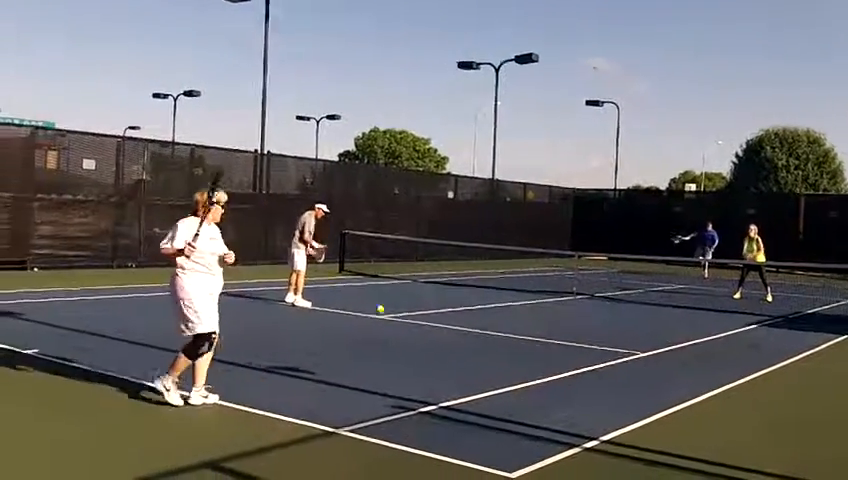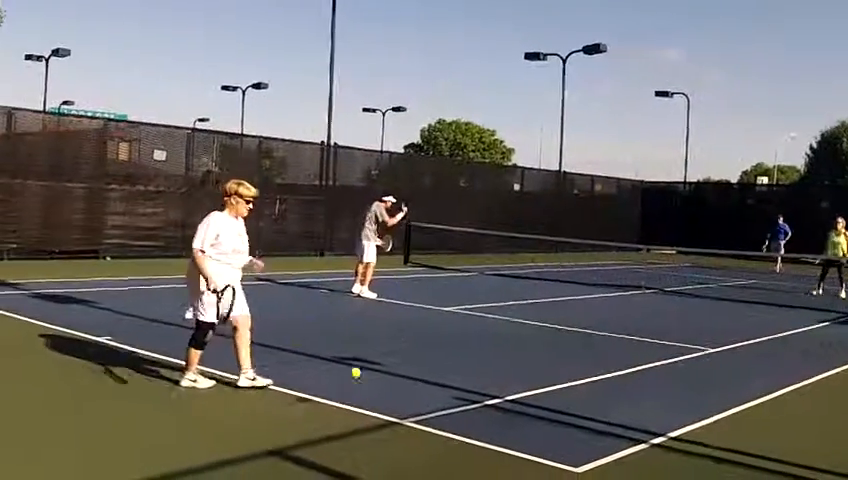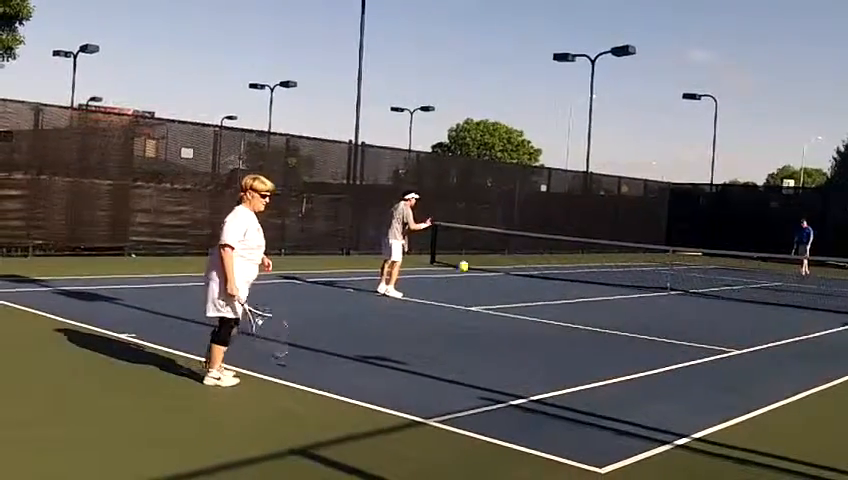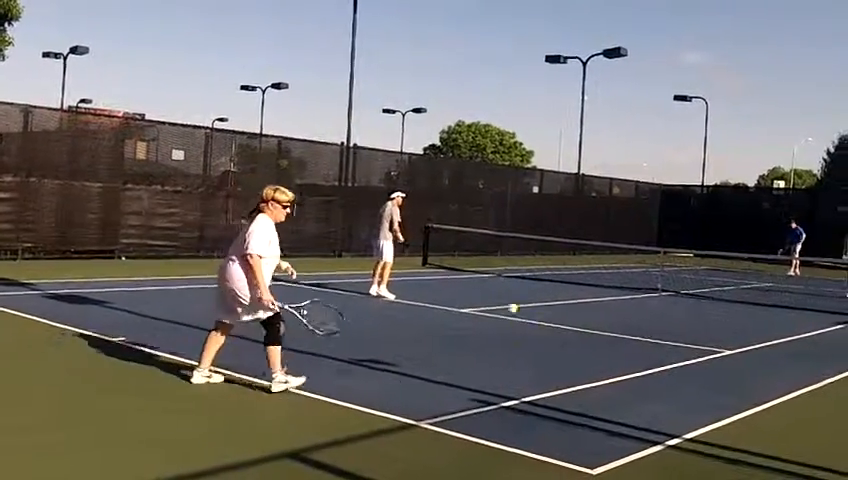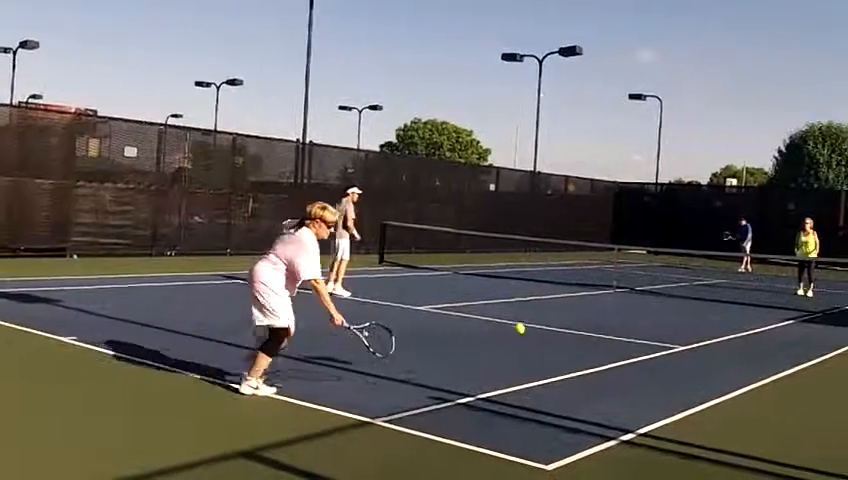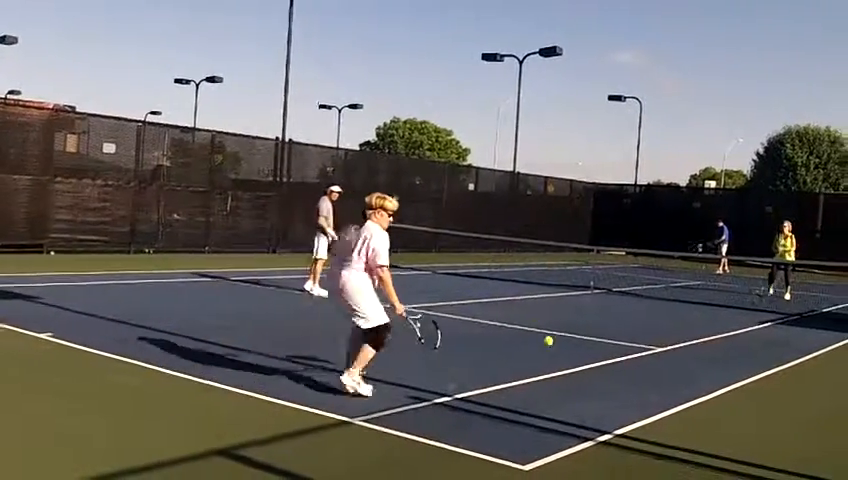
dt=0.4s
person 1, frame 1
left shoulder: (213, 230)
right shoulder: (186, 225)
left elbow: (219, 253)
right elbow: (164, 249)
left wrist: (227, 257)
right wrist: (180, 251)
left hip: (207, 293)
right hip: (192, 290)
left knee: (206, 339)
right knee: (205, 339)
left ankle: (198, 390)
right ankle: (168, 380)
person 1, frame 2
left shoulder: (239, 222)
right shoulder: (214, 220)
right elbow: (197, 252)
left wrist: (251, 261)
right wrist: (208, 277)
left hip: (229, 282)
right hip: (208, 282)
left knee: (243, 322)
right knee: (206, 327)
left ankle: (246, 374)
right ankle: (189, 375)
person 1, frame 3
left shoulder: (250, 217)
right shoulder: (239, 217)
right elbow: (226, 249)
left wrist: (262, 258)
right wrist: (230, 282)
left hip: (240, 279)
right hip: (228, 278)
left knee: (231, 322)
right knee: (228, 323)
left ankle: (212, 365)
right ankle: (212, 373)
person 1, frame 4
left shoulder: (263, 224)
right shoulder: (262, 225)
right elbow: (252, 257)
left wrist: (281, 263)
right wrist: (263, 289)
left hip: (233, 279)
right hip: (243, 281)
left knee: (224, 325)
right knee: (274, 324)
left ankle: (201, 371)
right ankle: (278, 378)
person 1, frame 5
left shoulder: (297, 230)
right shoulder: (307, 243)
right elbow: (315, 281)
right wrist: (333, 311)
left hip: (270, 282)
right hip: (268, 283)
left knee: (286, 329)
right knee: (279, 334)
left ankle: (256, 372)
right ankle: (251, 382)
person 1, frame 6
left shoulder: (353, 230)
right shoulder: (378, 235)
left elbow: (338, 252)
right elbow: (381, 271)
right wrist: (395, 301)
left hip: (343, 283)
right hip: (357, 286)
left knee: (361, 333)
right knee: (382, 332)
left ankle: (353, 377)
right ankle: (352, 374)
